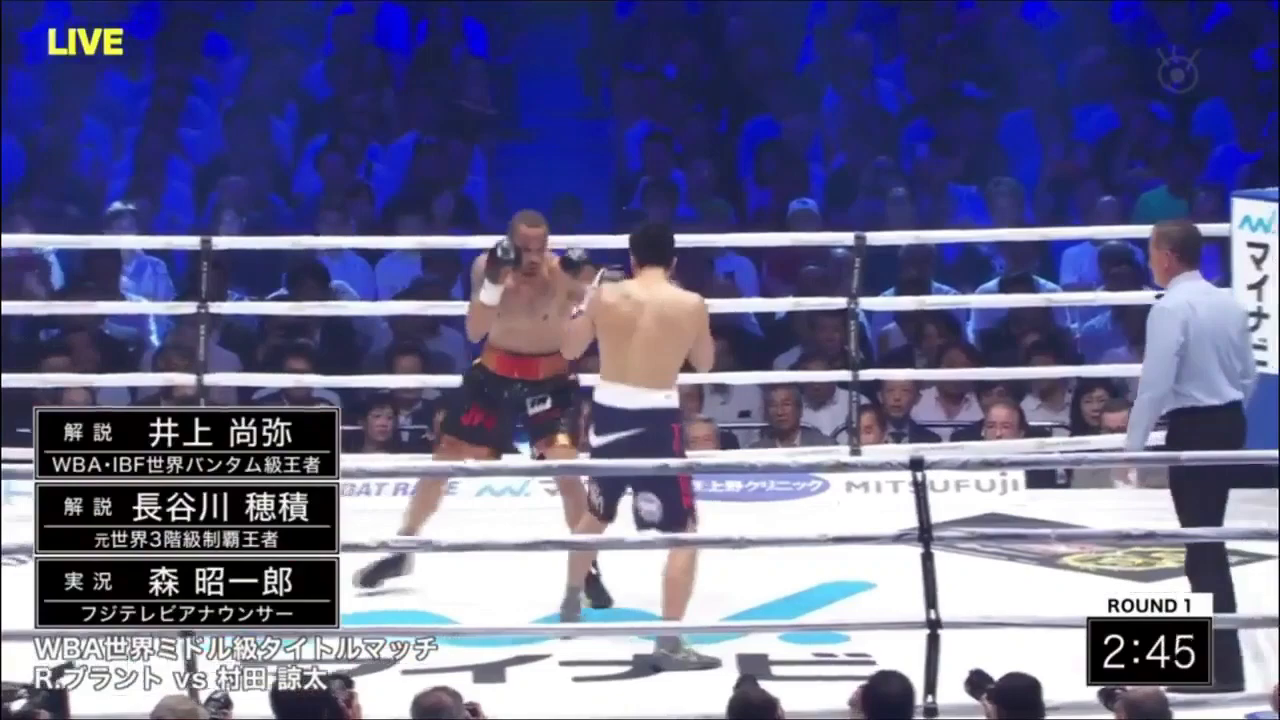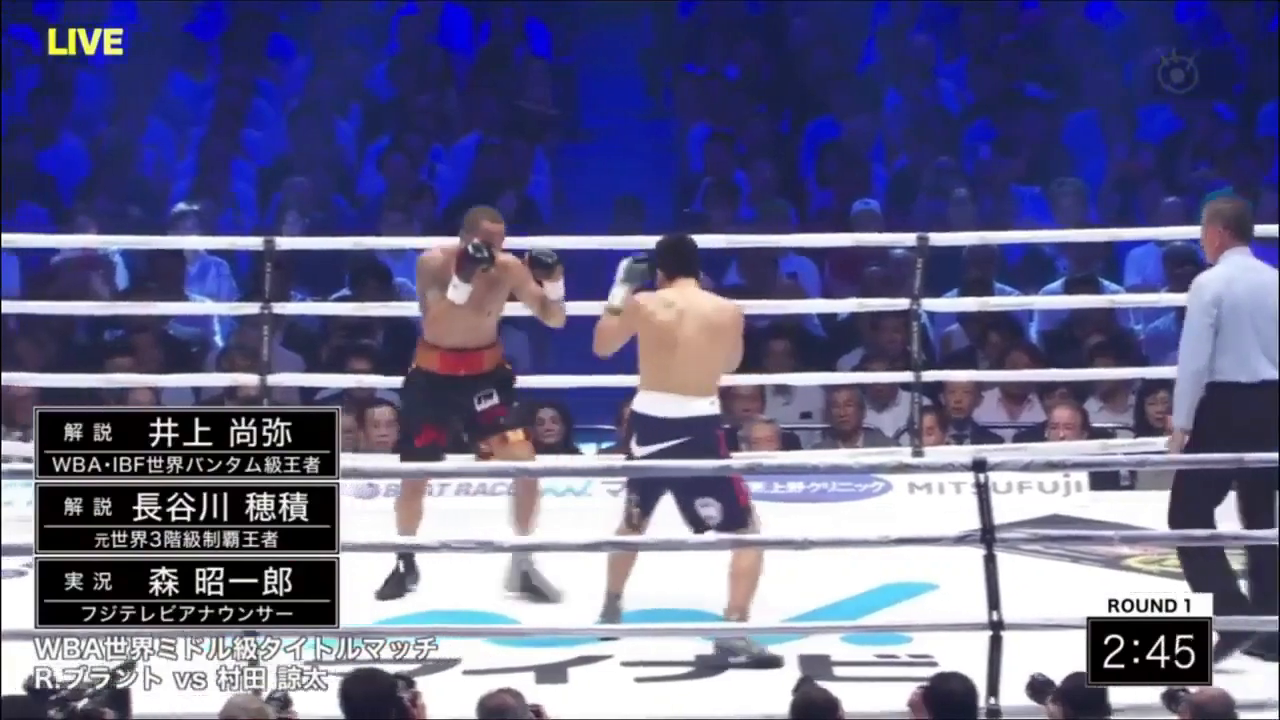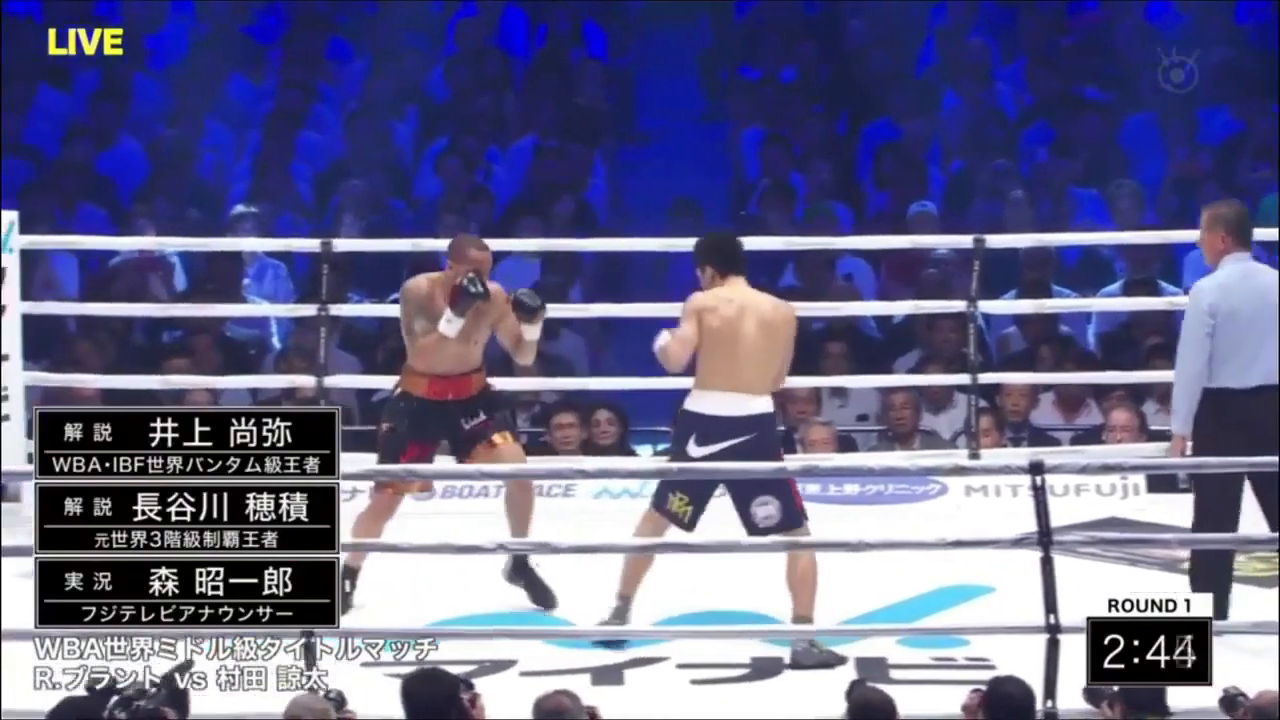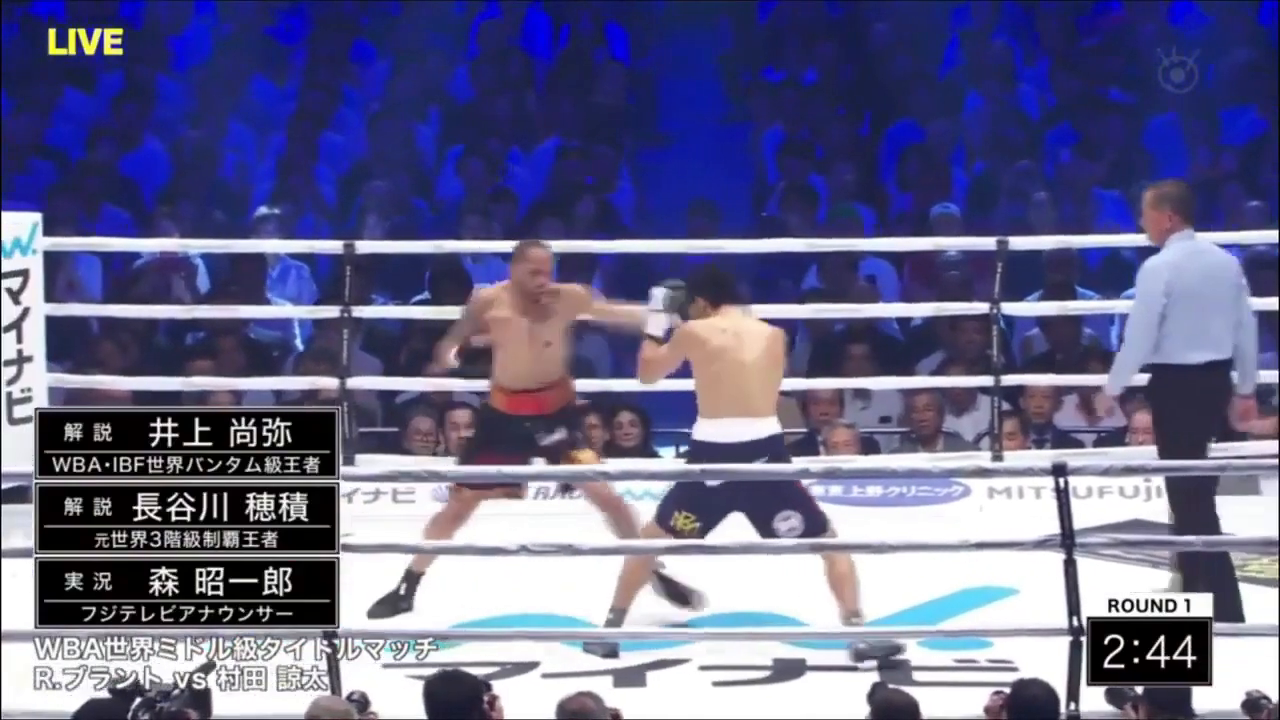
dt=0.4s
person 1, frame 1
left shoulder: (1170, 308)
right shoulder: (1229, 303)
left elbow: (1155, 384)
right elbow: (1247, 376)
left wrist: (1132, 445)
left hip: (1193, 430)
right hip: (1230, 423)
left knee: (1203, 543)
right knee: (1203, 537)
left ankle: (1223, 665)
right ankle: (1207, 640)
person 1, frame 2
left shoulder: (1211, 283)
left elbow: (1194, 361)
left wrist: (1181, 423)
left hip: (1225, 406)
left knee: (1188, 515)
left ankle: (1234, 619)
person 1, frame 3
left shoulder: (1208, 290)
left elbow: (1191, 365)
left wrist: (1180, 428)
left hip: (1225, 409)
left knee: (1214, 513)
left ankle: (1207, 610)
person 1, frame 4
left shoulder: (1159, 267)
right shoulder: (1226, 262)
left elbow: (1139, 338)
right elbow: (1246, 330)
left wrist: (1111, 389)
right wrist: (1246, 389)
left hip: (1176, 383)
right hip: (1216, 379)
left knee: (1191, 491)
right knee: (1191, 483)
left ankle: (1225, 601)
right ankle: (1198, 578)
person 2, frame 1
left shoulder: (606, 295)
right shoulder: (691, 305)
left elbow: (569, 348)
right elbow: (704, 363)
left hip: (607, 419)
right hip: (655, 424)
left knee: (595, 517)
right knee: (682, 534)
left ankle: (570, 606)
right ankle: (669, 642)
person 2, frame 2
left shoulder: (644, 304)
right shoulder: (729, 311)
left elbow: (601, 346)
left wrist: (621, 288)
left hip: (648, 427)
right hip: (698, 432)
left knee: (632, 524)
right knee: (746, 532)
left ankle: (611, 611)
right ankle: (734, 629)
person 2, frame 3
left shoulder: (702, 303)
right shoulder: (783, 312)
left elbow: (675, 360)
left wrist: (665, 339)
left hip: (703, 428)
right hip: (755, 430)
left knee: (653, 523)
right knee: (796, 537)
left ankle: (618, 615)
right ankle: (804, 641)
person 2, frame 4
left shoulder: (693, 333)
right shoulder: (775, 336)
left elbow: (648, 373)
left wrist: (658, 316)
left hip: (712, 457)
right hip: (765, 455)
left knee: (652, 540)
right knee: (829, 545)
left ankle: (610, 630)
right ankle: (859, 634)
person 3, frame 1
left shoulder: (564, 272)
right shoulder: (487, 264)
right elbow: (474, 331)
left wrist: (587, 282)
right wrist: (493, 280)
left hip: (549, 378)
right hip: (493, 372)
left knee: (566, 475)
right knee: (443, 461)
left ankle: (588, 571)
right ankle: (399, 554)
person 3, frame 2
left shoulder: (510, 267)
right shoulder: (433, 262)
left elbow: (556, 321)
right elbow: (434, 328)
left wrist: (553, 281)
right wrist: (463, 278)
left hip: (485, 371)
right hip: (433, 373)
right knee: (414, 478)
left ankle: (522, 565)
right ankle: (405, 565)
person 3, frame 3
left shoulder: (494, 296)
right shoulder: (417, 291)
left elbow: (523, 356)
right elbow: (420, 358)
left wrist: (532, 324)
right wrist: (455, 313)
left hip: (471, 395)
right hip: (418, 399)
right knee: (385, 499)
left ankle: (521, 564)
right ankle: (348, 579)
person 3, frame 4
left shoulder: (568, 297)
right shoulder: (487, 299)
left elbow: (619, 315)
right elbow: (445, 355)
right wrist: (451, 351)
left hip: (556, 410)
right hip: (503, 415)
left knee: (603, 495)
right knee: (458, 506)
left ankle: (660, 577)
right ankle: (406, 589)
